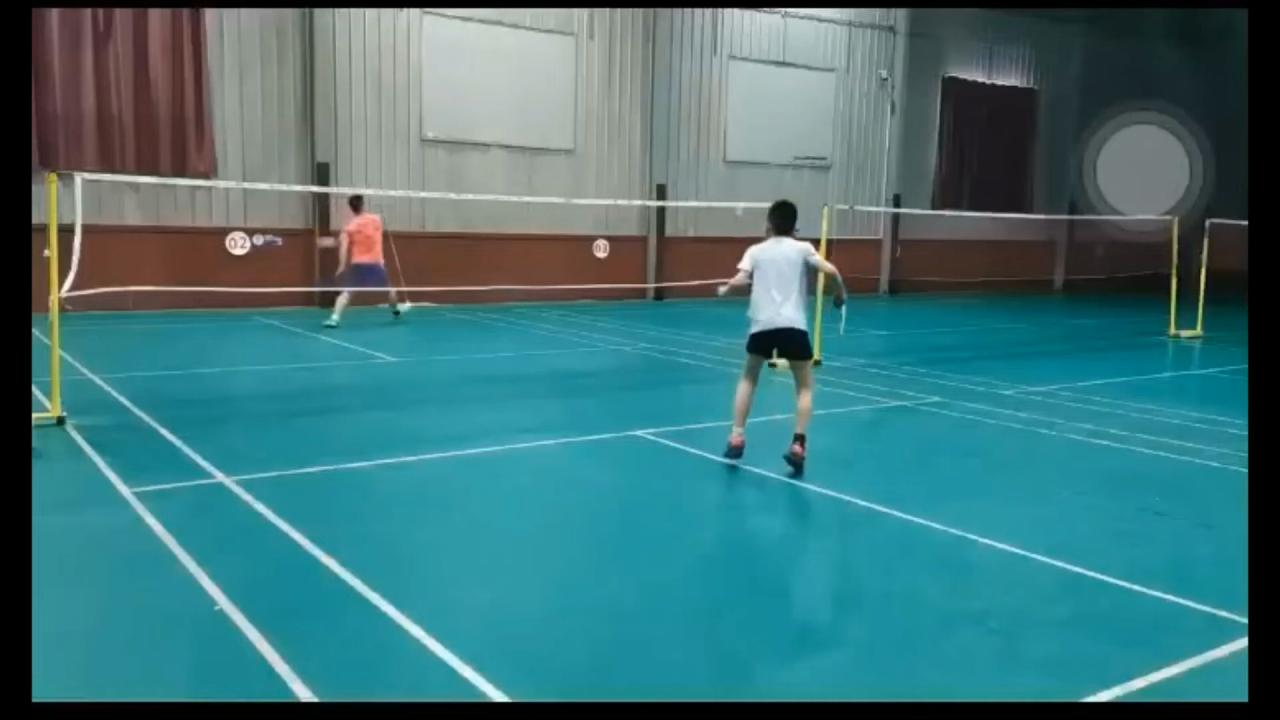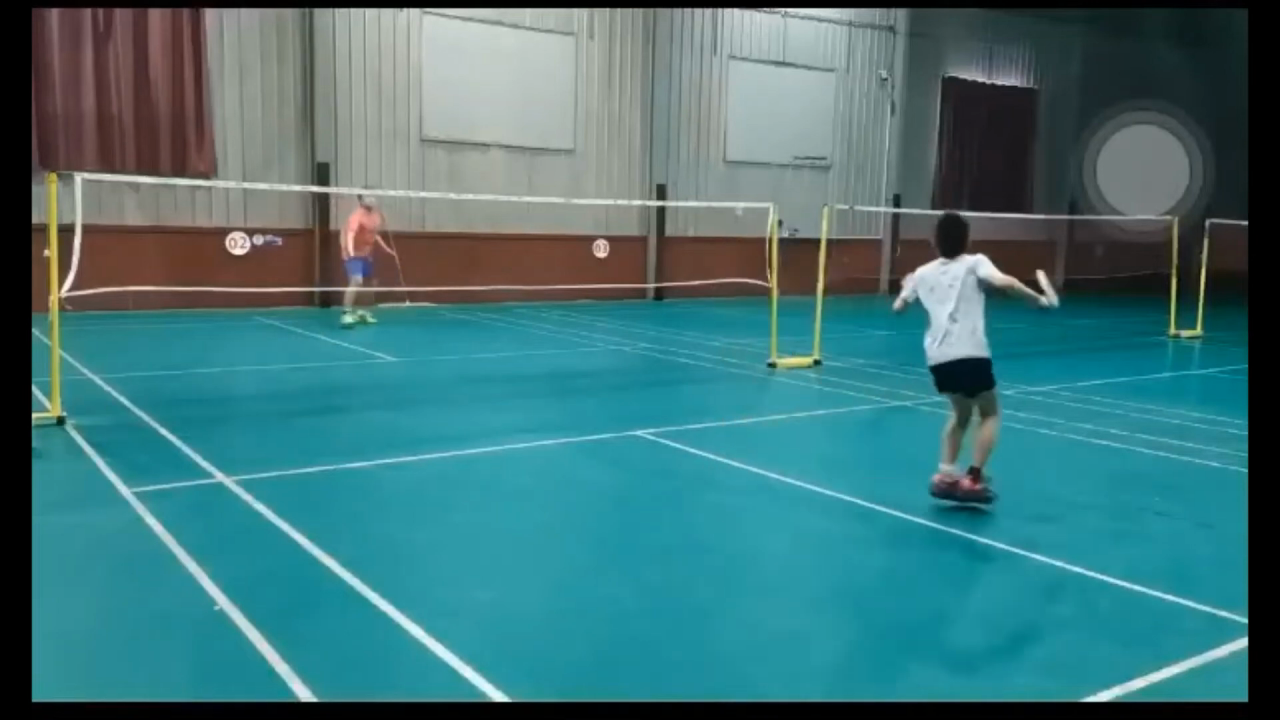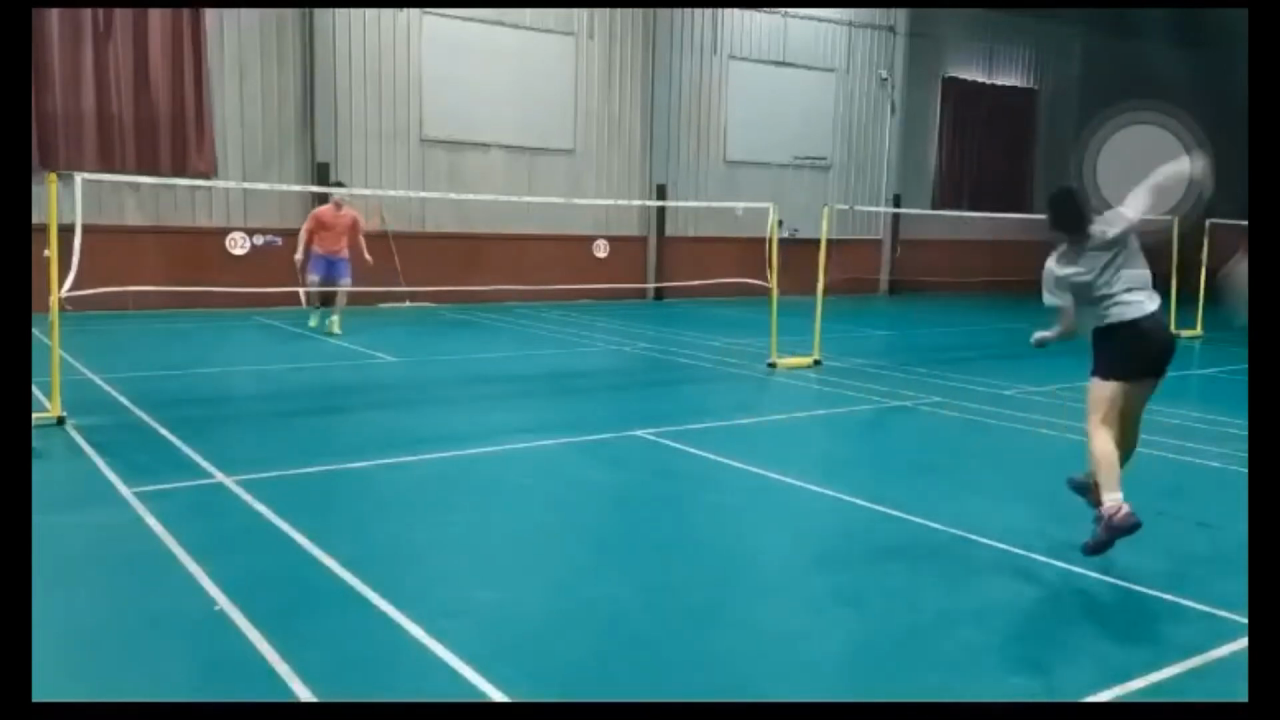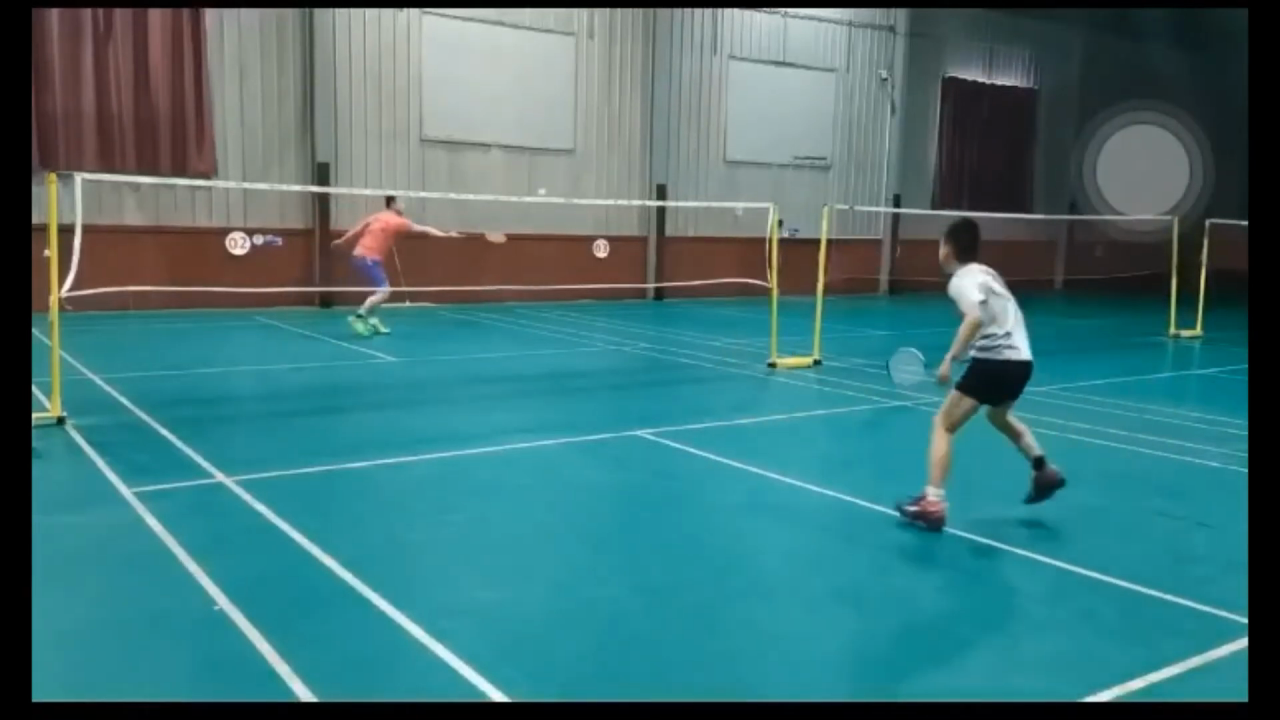
dt=0.7s
person 1, frame 1
left shoulder: (755, 251)
right shoulder: (803, 248)
left elbow: (740, 281)
right elbow: (830, 270)
left wrist: (725, 290)
right wrist: (841, 292)
left hip: (763, 327)
right hip: (794, 327)
left knee: (747, 381)
right knee: (804, 388)
left ankle: (737, 438)
right ankle: (798, 446)
person 1, frame 2
left shoulder: (923, 272)
right shoulder: (974, 263)
left elbow: (898, 307)
right elbow: (1003, 282)
left wrist: (907, 287)
right wrist: (1037, 298)
left hip: (938, 357)
right hip: (970, 355)
left knee: (962, 415)
right knee: (990, 416)
left ankle: (946, 477)
right ankle: (972, 479)
person 1, frame 3
left shoulder: (1056, 268)
right shoulder: (1114, 227)
left elbow: (1068, 327)
right elbow: (1147, 191)
left wrist: (1047, 335)
right wrist: (1183, 168)
left hip: (1121, 336)
right hip: (1155, 332)
left knee: (1098, 425)
right knee: (1127, 421)
left ankle: (1116, 510)
right ankle: (1099, 482)
person 1, frame 4
left shoulder: (962, 282)
right shoulder: (986, 273)
left elbow: (975, 317)
right elbow: (999, 313)
left wrist: (949, 360)
left hip: (996, 361)
right hip: (1021, 360)
left knee: (943, 426)
right knee: (999, 417)
left ankle: (933, 503)
right ankle: (1044, 471)
